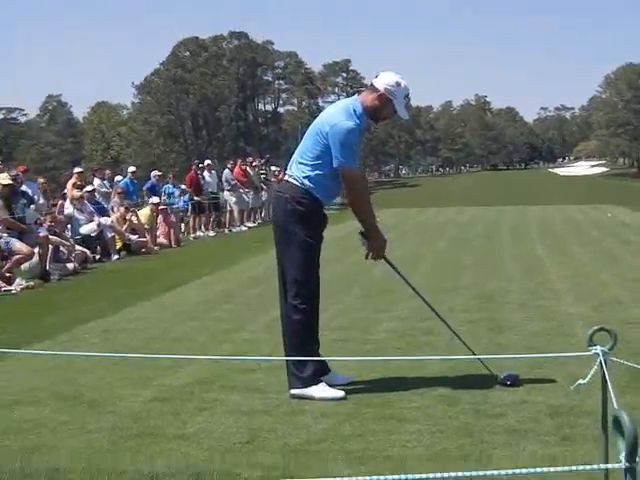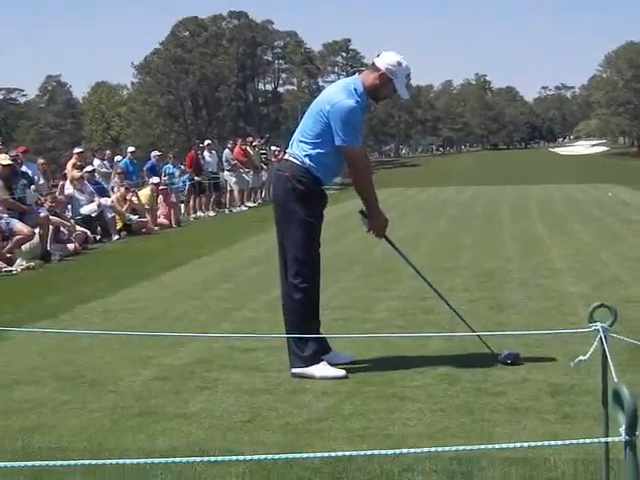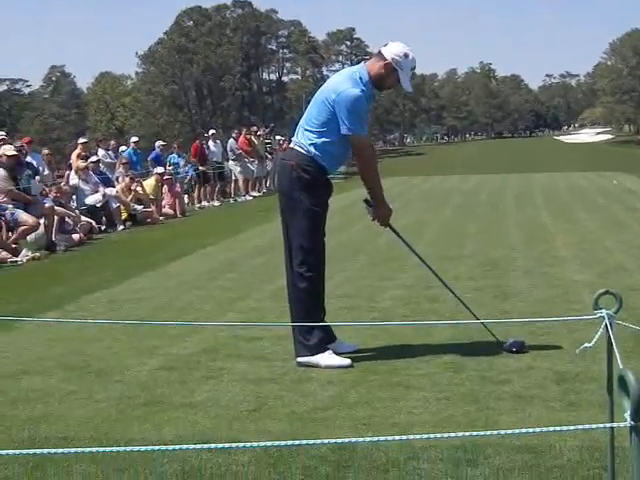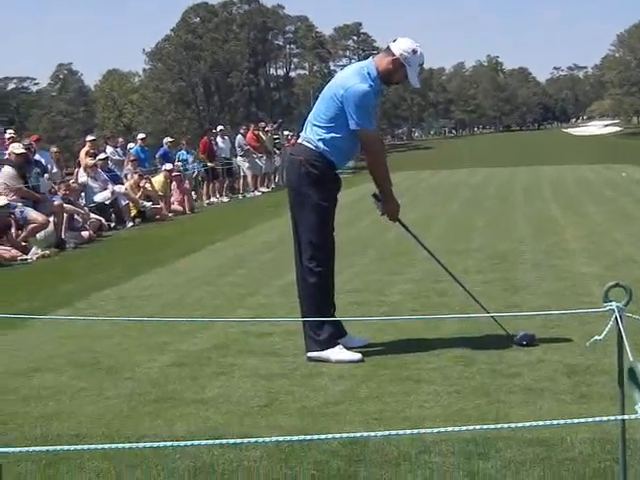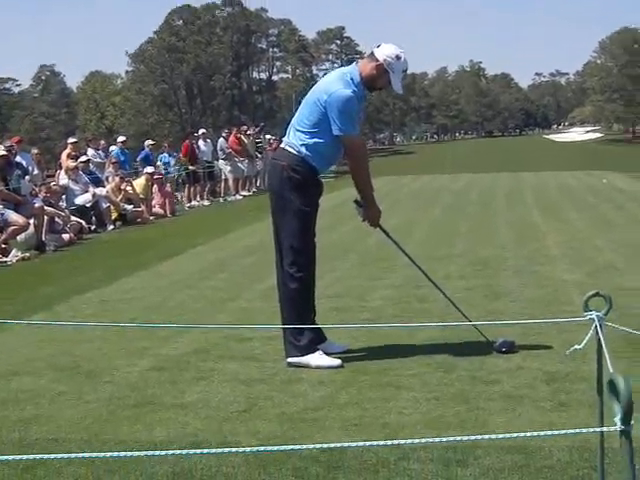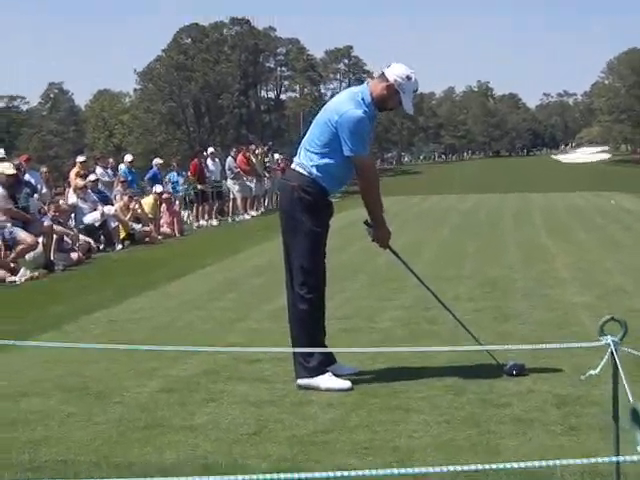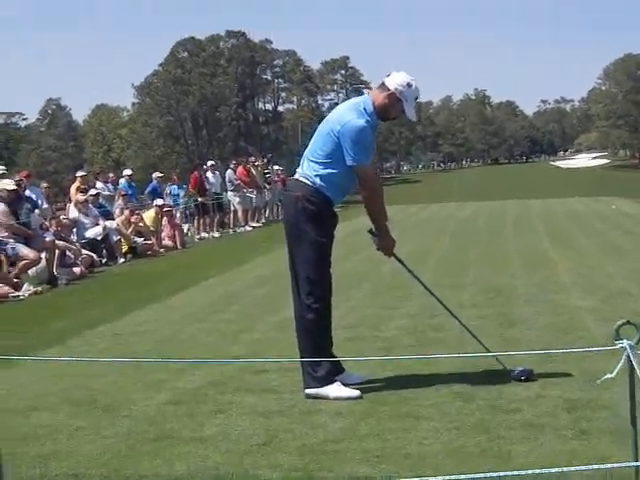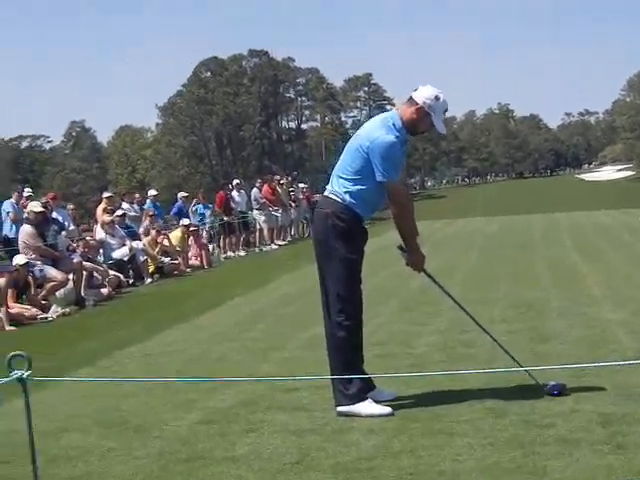
dt=0.1s
person 1, frame 1
left shoulder: (350, 115)
right shoulder: (345, 124)
left elbow: (358, 180)
right elbow: (352, 188)
left wrist: (373, 228)
right wrist: (373, 234)
left hip: (303, 205)
right hip: (296, 205)
left knee: (306, 291)
right knee: (299, 293)
left ankle: (314, 368)
right ankle: (303, 379)
person 1, frame 2
left shoulder: (352, 94)
right shoulder: (347, 103)
left elbow: (360, 158)
right elbow: (355, 166)
left wrist: (374, 207)
right wrist: (374, 212)
left hip: (304, 184)
right hip: (296, 184)
left knee: (306, 270)
right knee: (300, 272)
left ankle: (314, 347)
right ankle: (304, 358)
person 1, frame 3
left shoulder: (358, 83)
right shoulder: (351, 91)
left elbow: (366, 148)
right elbow: (362, 154)
left wrist: (378, 196)
right wrist: (379, 202)
left hip: (309, 173)
right hip: (301, 173)
left knee: (311, 259)
right knee: (304, 261)
left ankle: (320, 336)
right ankle: (310, 347)
person 1, frame 4
left shoulder: (366, 78)
right shoulder: (359, 86)
left elbow: (375, 142)
right elbow: (371, 149)
left wrist: (387, 190)
right wrist: (388, 197)
left hip: (317, 168)
right hip: (310, 168)
left knee: (321, 254)
right knee: (314, 256)
left ankle: (330, 331)
right ankle: (320, 341)
person 1, frame 5
left shoulder: (350, 84)
right shoulder: (343, 92)
left elbow: (358, 147)
right elbow: (354, 154)
left wrist: (369, 195)
right wrist: (369, 203)
left hip: (300, 173)
right hip: (292, 173)
left knee: (302, 260)
right knee: (295, 262)
left ankle: (310, 337)
right ankle: (300, 347)
person 1, frame 6
left shoulder: (360, 104)
right shoulder: (354, 112)
left elbow: (368, 168)
right elbow: (364, 174)
left wrist: (379, 216)
right wrist: (378, 223)
left hip: (310, 193)
right hip: (303, 194)
left knee: (312, 281)
right knee: (306, 283)
left ankle: (319, 359)
right ankle: (310, 369)
person 1, frame 7
left shoulder: (362, 114)
right shoulder: (356, 123)
left elbow: (371, 176)
right elbow: (367, 184)
left wrist: (383, 223)
right wrist: (383, 233)
left hip: (315, 204)
right hip: (308, 204)
left knee: (318, 291)
right knee: (312, 293)
left ankle: (327, 367)
right ankle: (318, 379)
person 1, frame 8
left shoulder: (391, 129)
right shoulder: (385, 138)
left elbow: (401, 191)
right elbow: (397, 199)
left wrist: (414, 239)
right wrist: (413, 249)
left hip: (345, 221)
right hip: (337, 221)
left knee: (349, 308)
right knee: (342, 310)
left ankle: (358, 384)
right ankle: (349, 396)
